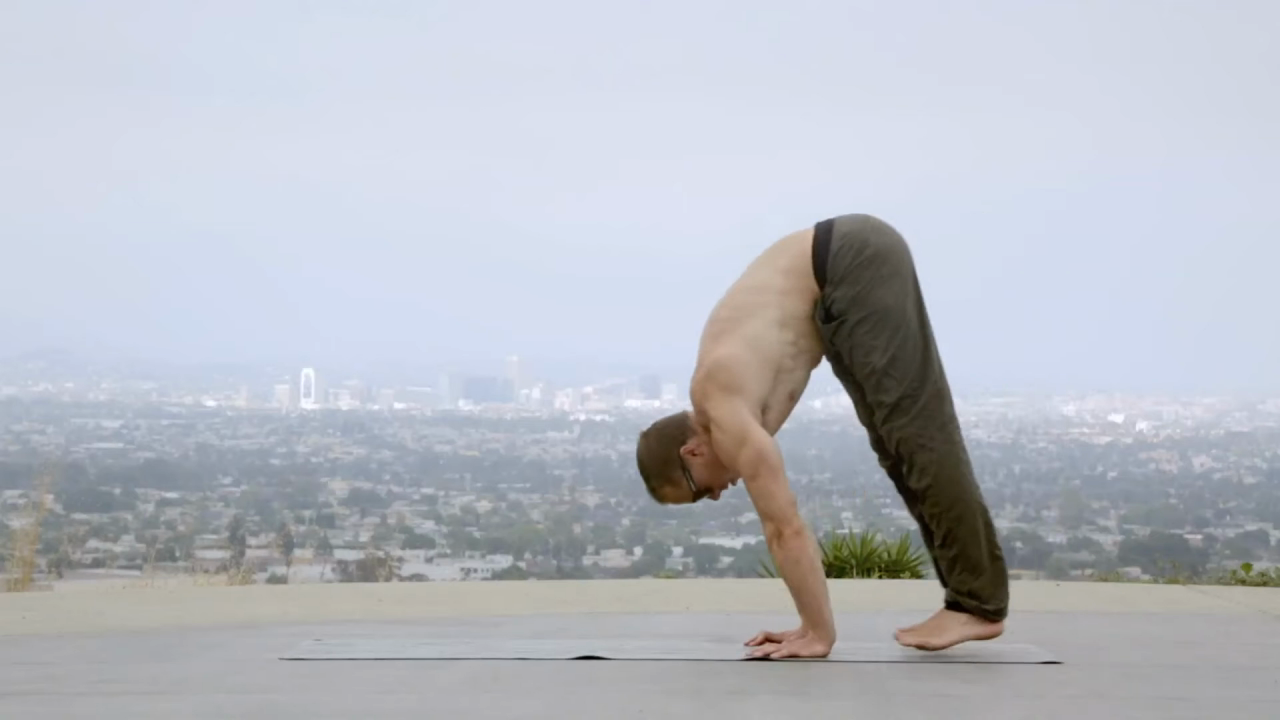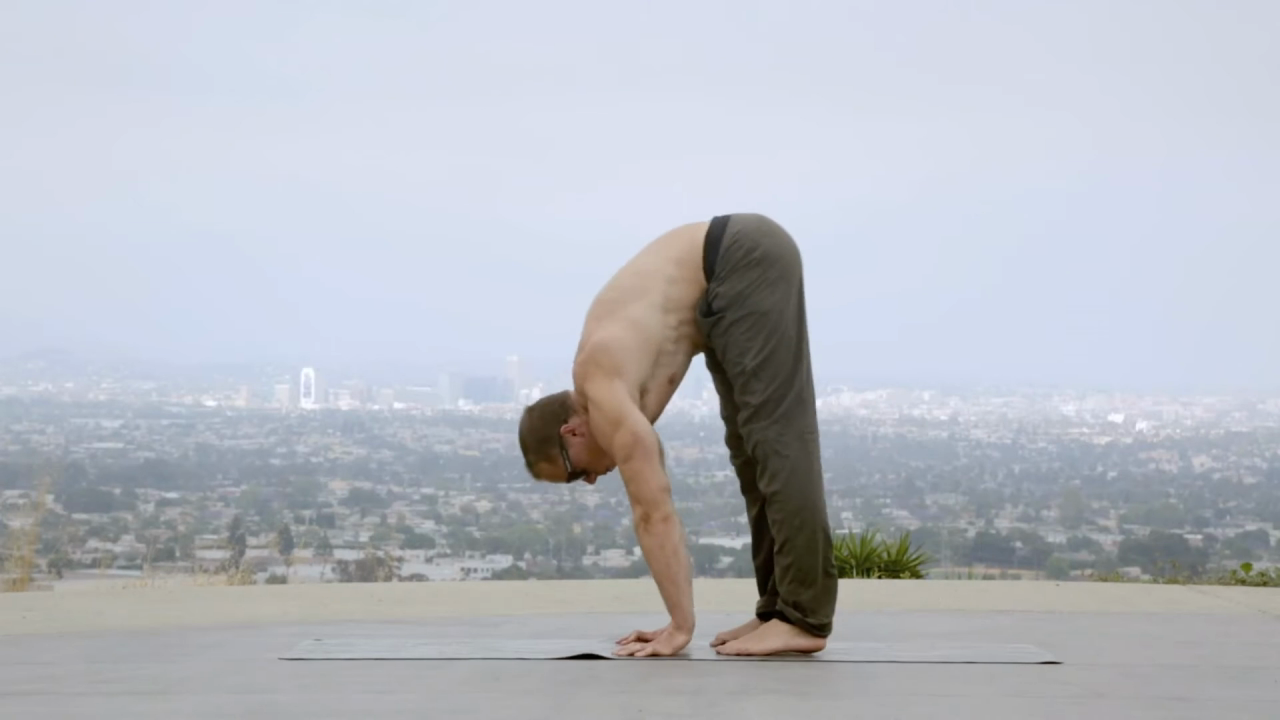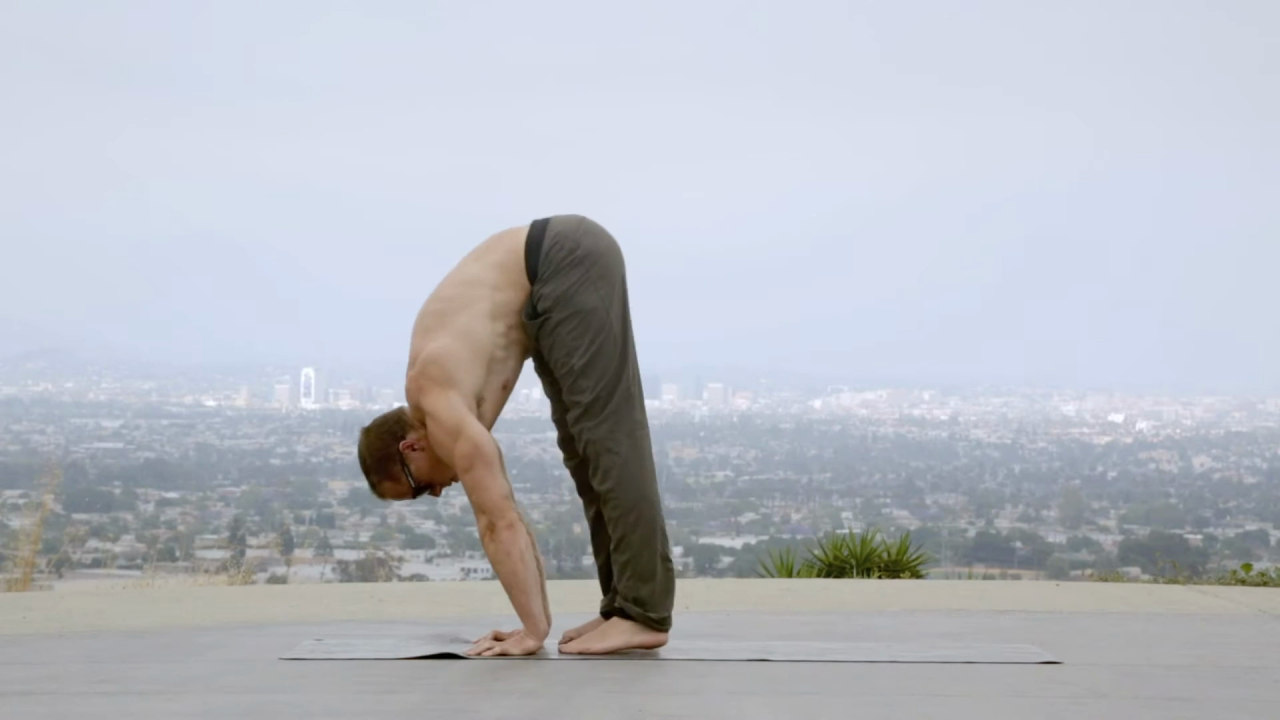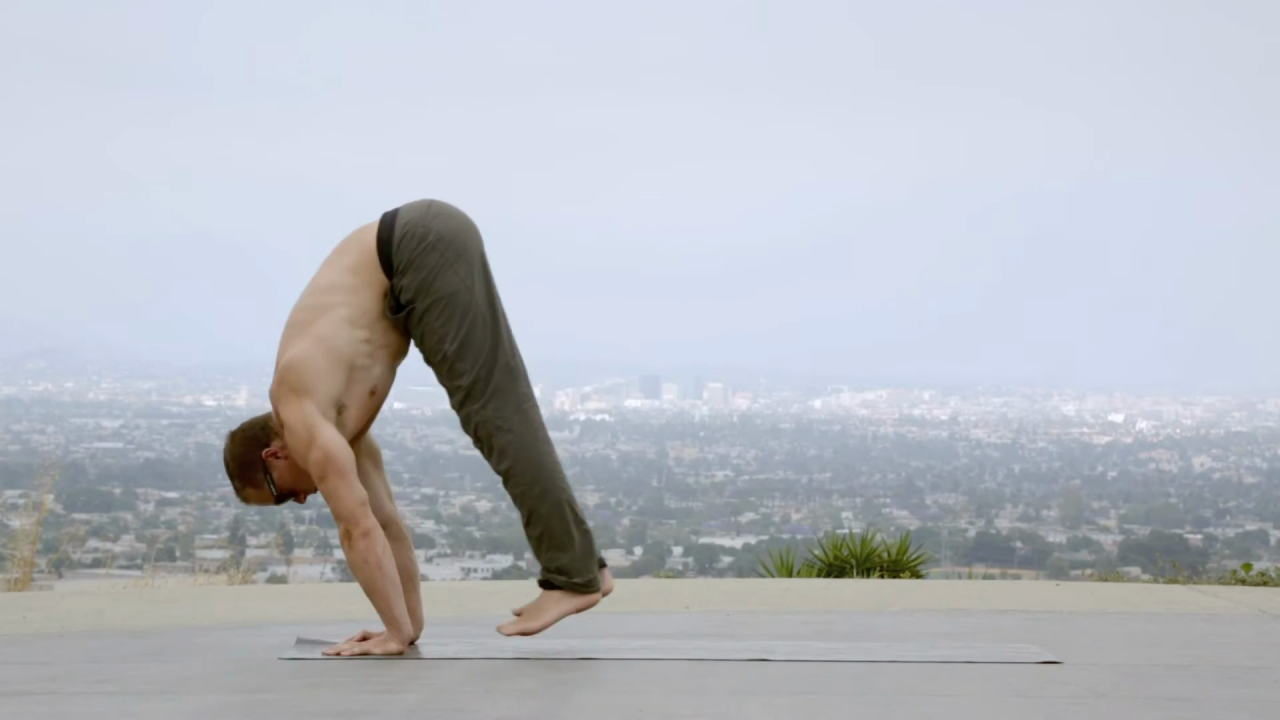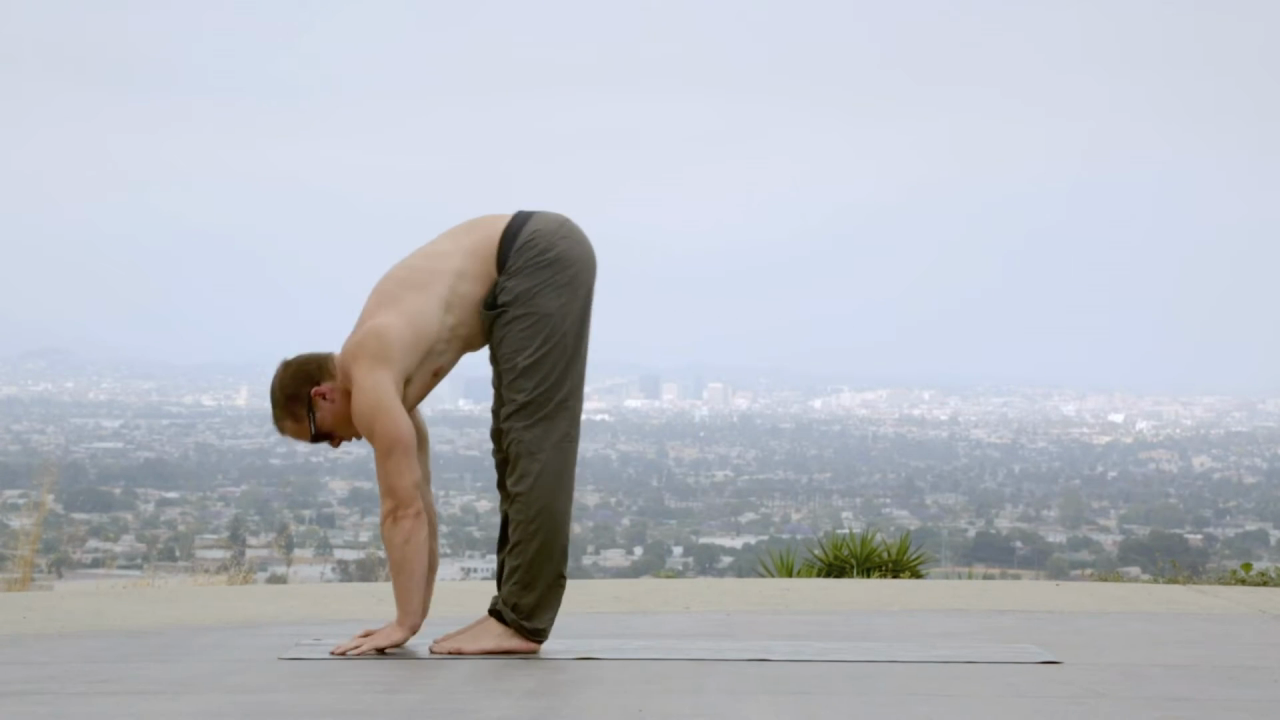
dt=1s
person 1, frame 1
left shoulder: (725, 418)
right shoulder: (727, 408)
left elbow: (787, 529)
right elbow: (786, 525)
left wrist: (819, 633)
right wrist: (813, 623)
left hip: (857, 261)
right hip: (852, 266)
left knee: (916, 432)
right knee: (896, 440)
left ankle: (978, 602)
right ankle: (970, 597)
person 1, frame 2
left shoulder: (604, 401)
right shoulder: (622, 399)
left elbow: (655, 515)
right elbow: (659, 512)
left wrist: (681, 626)
right wrist: (678, 622)
left hip: (744, 256)
right hip: (735, 264)
left knee: (776, 438)
right knee: (753, 443)
left ankle: (804, 615)
right ankle: (785, 608)
person 1, frame 3
left shoulder: (442, 414)
right shoulder: (457, 413)
left elbow: (501, 524)
right elbow: (505, 520)
left wrist: (534, 630)
right wrist: (536, 622)
left hip: (567, 258)
right hip: (564, 260)
left knee: (607, 438)
right knee: (588, 444)
left ankle: (644, 611)
right ankle: (628, 607)
person 1, frame 4
left shoulder: (299, 421)
right shoulder: (334, 419)
left elbow: (359, 531)
right elbow: (384, 522)
left wrist: (397, 632)
right wrist: (410, 622)
left hip: (427, 242)
right hip: (432, 243)
left knee: (493, 412)
right knee: (496, 414)
left ankle: (572, 576)
right ankle: (577, 569)
person 1, frame 5
left shoulder: (368, 382)
right shoulder: (388, 377)
left elbow: (403, 510)
right elbow: (418, 500)
left wrist: (404, 622)
right wrist: (416, 613)
left hip: (540, 259)
right hip: (545, 255)
left knee: (533, 443)
right knee: (520, 445)
left ankle: (521, 618)
right ankle: (518, 612)
